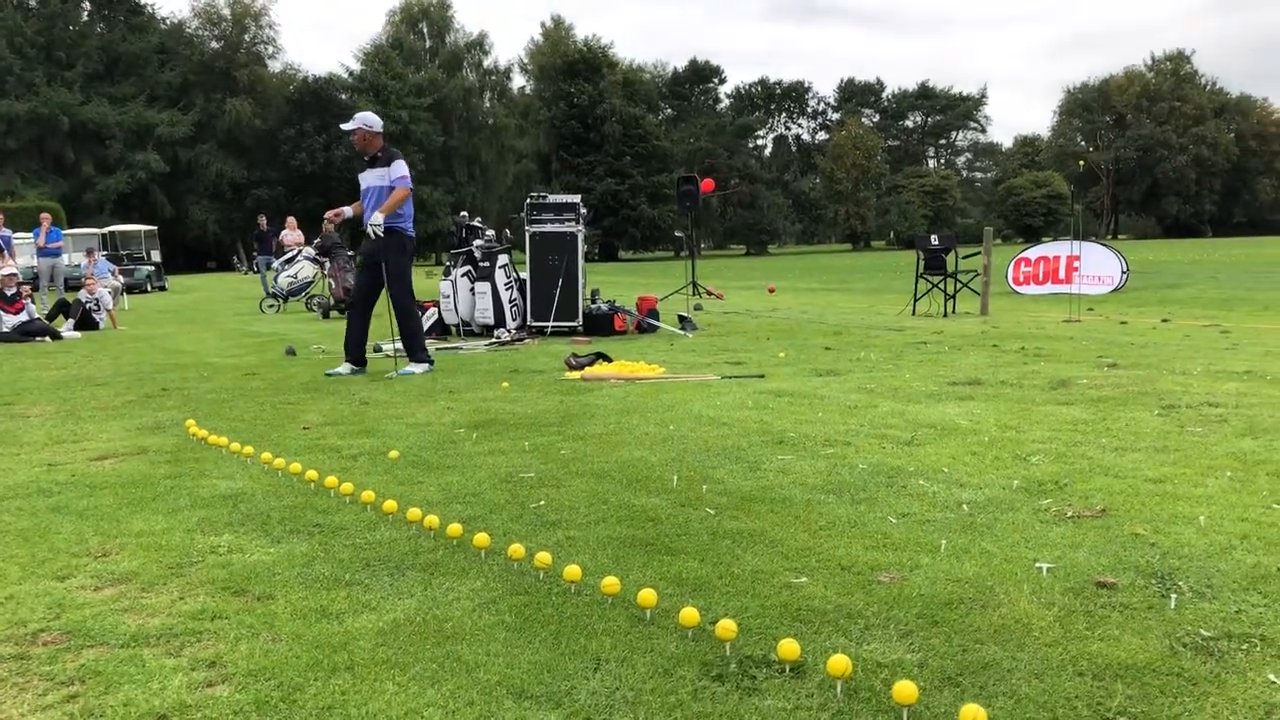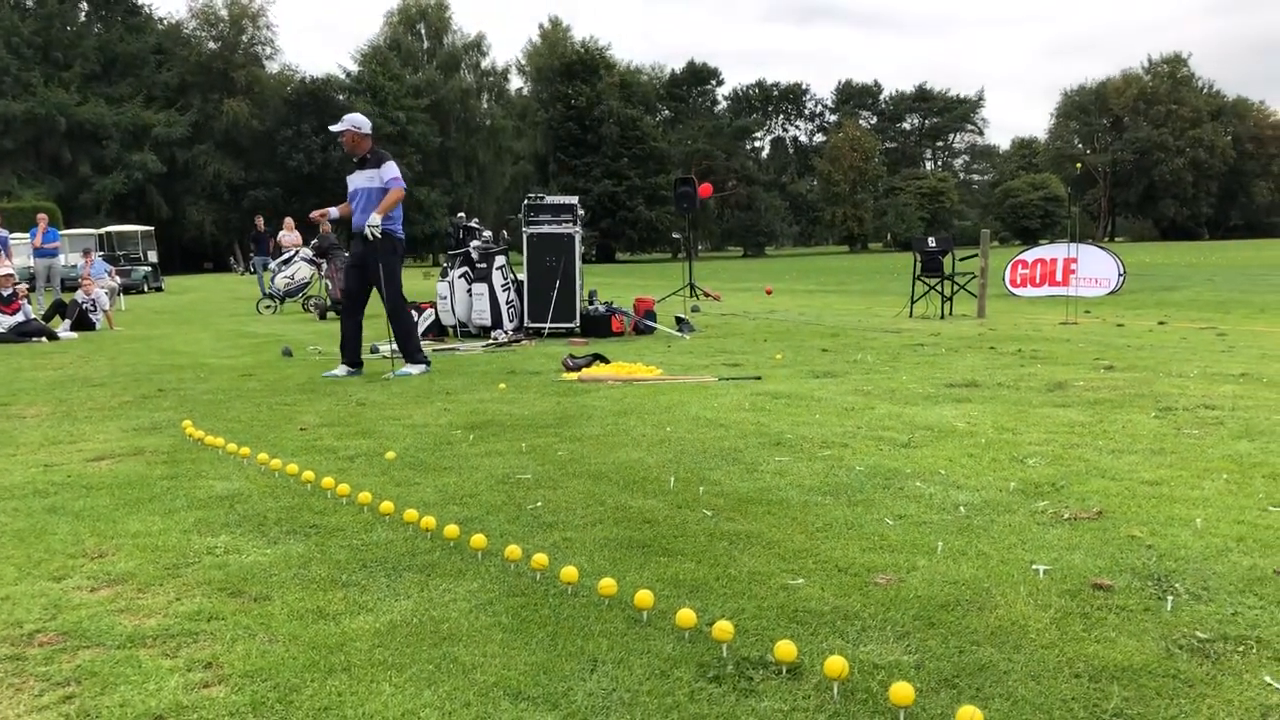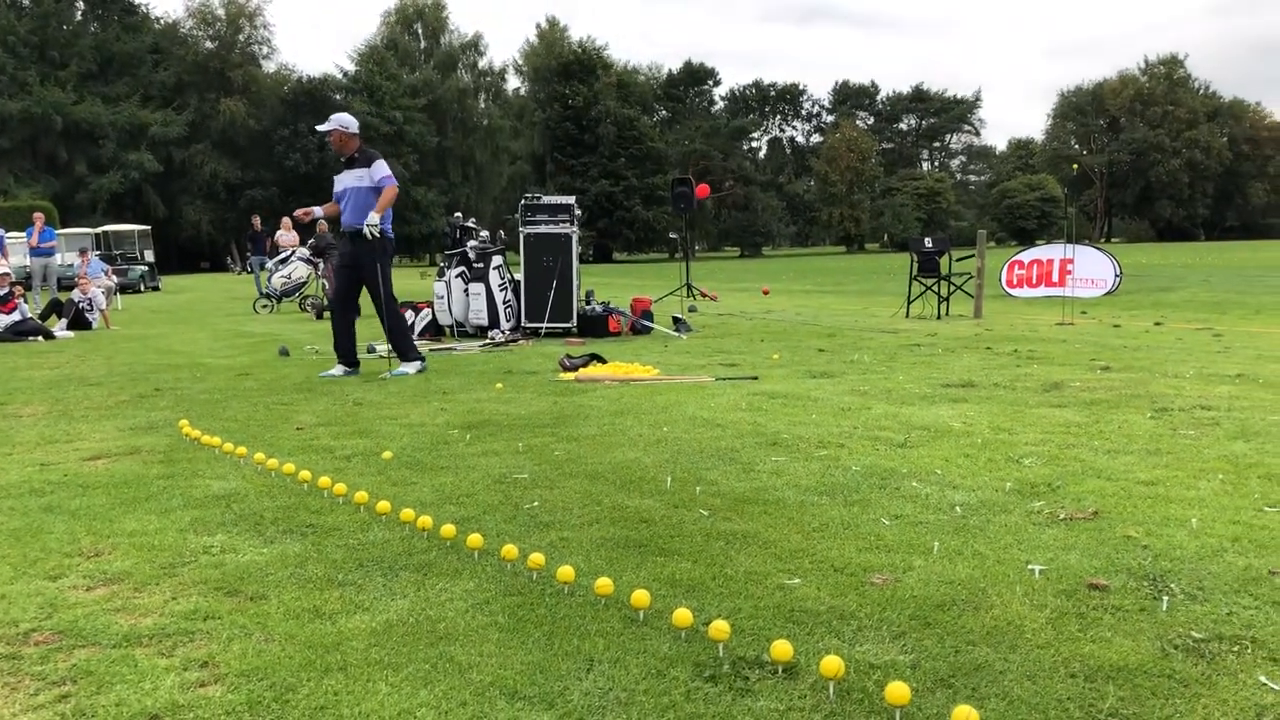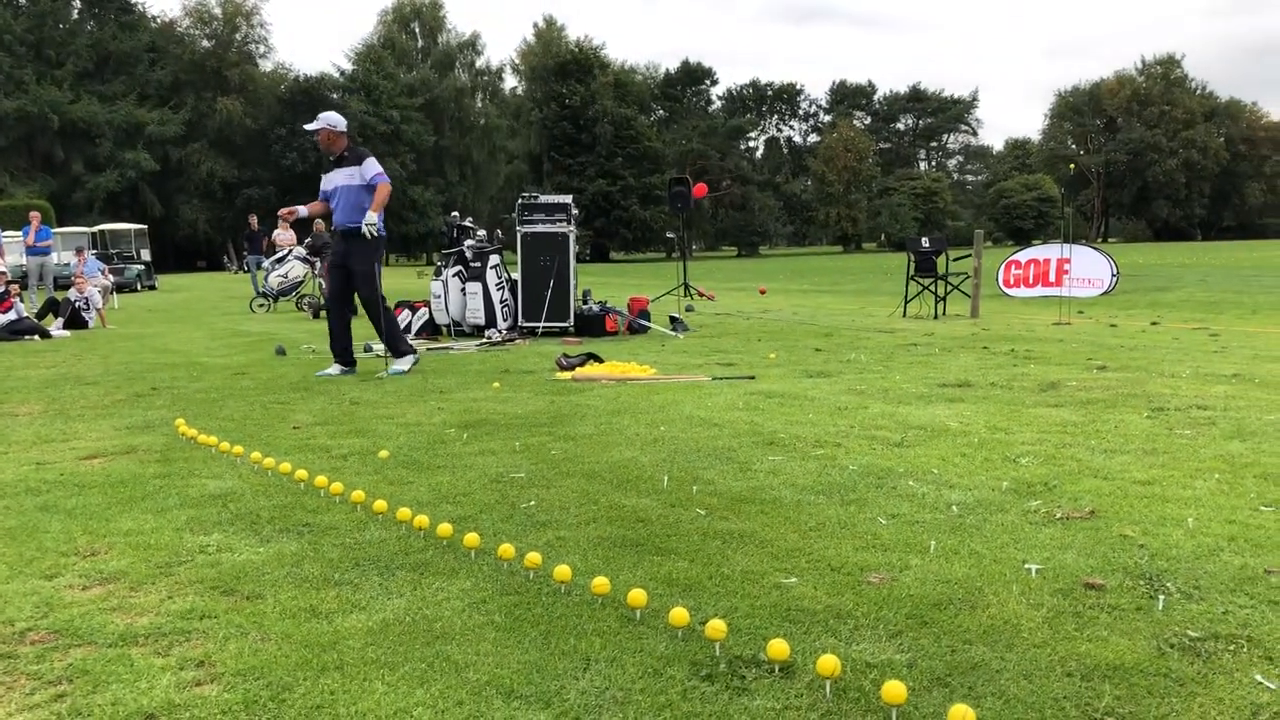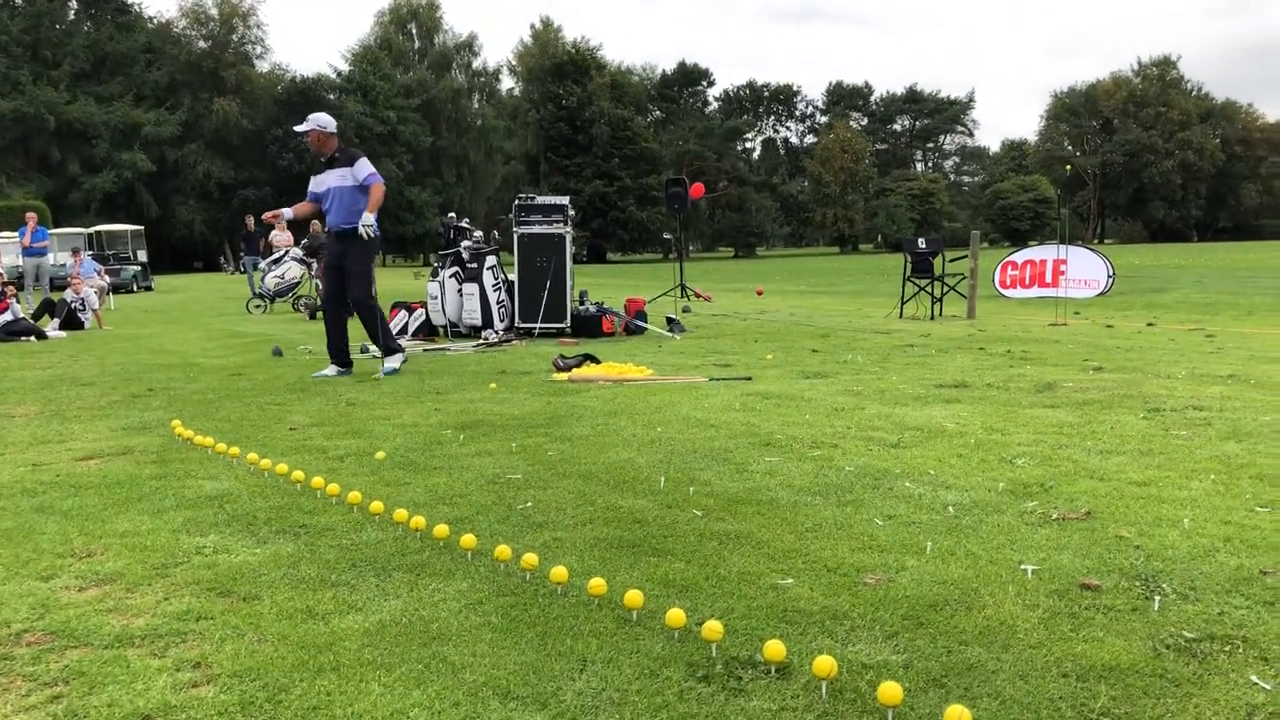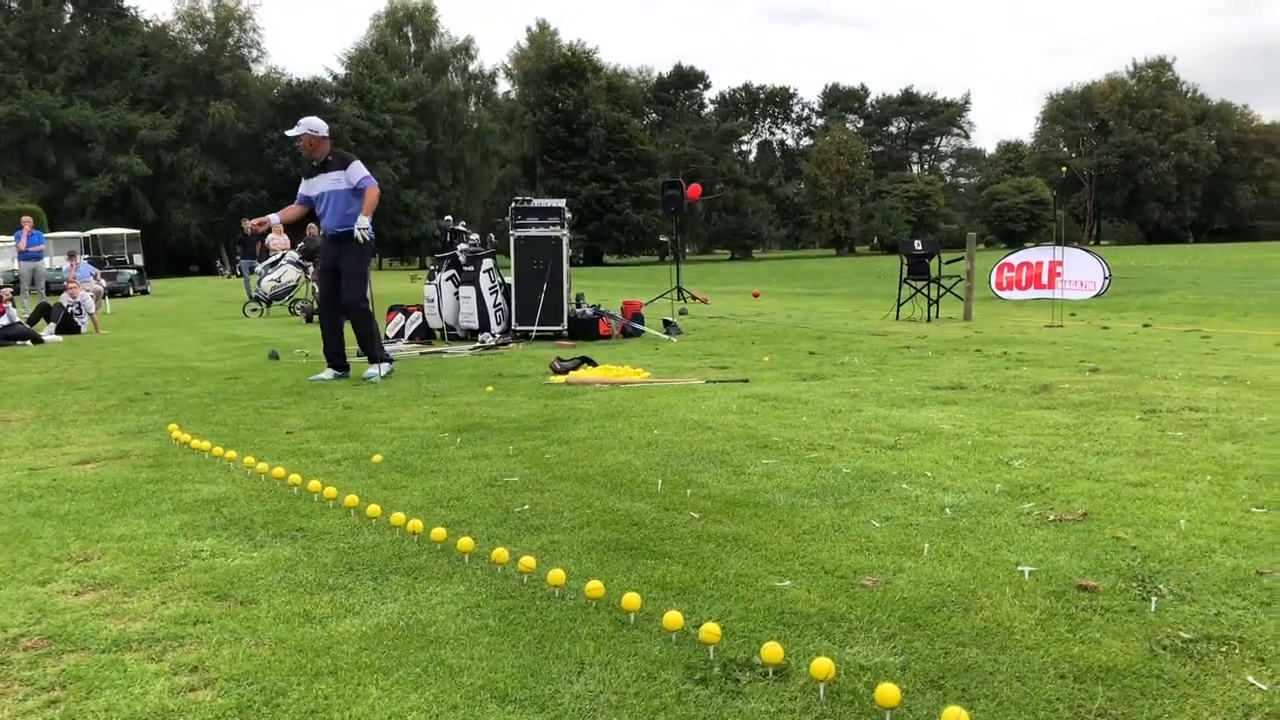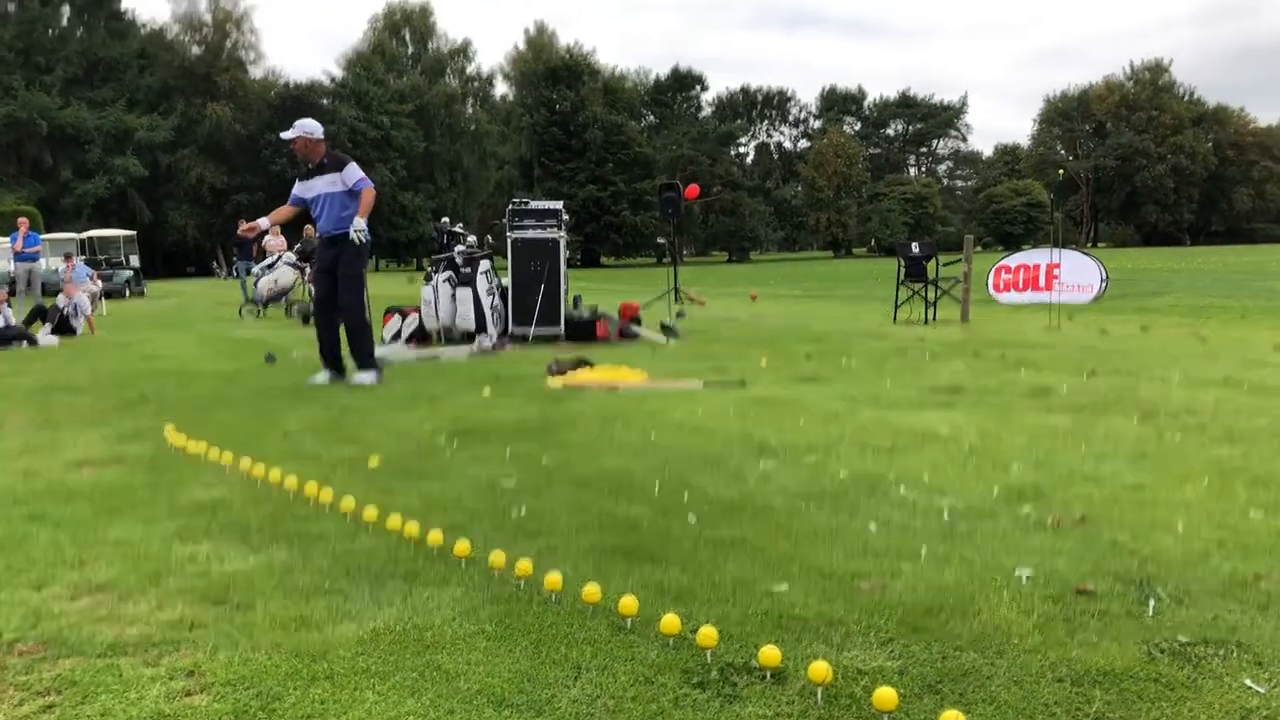
dt=0.1s
person 1, frame 1
left shoulder: (393, 160)
right shoulder: (366, 167)
left elbow: (403, 190)
left wrist: (381, 214)
right wrist: (346, 212)
left hip: (396, 238)
right hip: (371, 240)
left knee: (401, 300)
right knee: (359, 300)
left ankle: (420, 359)
right ankle: (355, 361)
person 1, frame 2
left shoulder: (383, 162)
right shoulder: (354, 169)
left elbow: (398, 191)
left wrist: (377, 215)
right wrist: (332, 212)
left hip: (385, 240)
right hip: (360, 241)
left knee: (393, 301)
right knee: (350, 302)
left ankle: (417, 360)
right ankle: (350, 363)
person 1, frame 3
left shoulder: (372, 160)
right shoulder: (341, 170)
left elbow: (391, 189)
left wrist: (375, 215)
right wrist: (315, 212)
left hip: (375, 239)
right hip: (348, 240)
left knee: (384, 300)
right knee: (341, 302)
left ankle: (412, 358)
right ankle: (347, 363)
person 1, frame 4
left shoulder: (362, 159)
right shoulder: (330, 169)
left elbow: (384, 186)
right elbow: (325, 203)
left wrist: (372, 213)
right wrist: (300, 211)
left hip: (366, 238)
right hip: (341, 239)
left knee: (371, 298)
right knee: (336, 302)
left ankle: (404, 353)
right ankle: (344, 362)
person 1, frame 5
left shoulder: (353, 159)
right shoulder: (320, 171)
left elbow: (378, 186)
right elbow: (312, 204)
left wrist: (369, 214)
right wrist: (284, 213)
left hip: (360, 238)
right hip: (335, 240)
left knee: (361, 298)
right knee: (332, 302)
left ankle: (393, 351)
right ankle: (341, 363)
person 1, frame 6
left shoulder: (346, 162)
right shoulder: (311, 175)
left elbow: (372, 189)
right elbow: (300, 207)
left wrist: (364, 218)
right wrist: (272, 219)
left hip: (354, 240)
right hip: (329, 243)
left knee: (352, 301)
right knee: (327, 306)
left ankle: (380, 360)
right ankle: (337, 366)
person 1, frame 7
left shoulder: (342, 164)
right shoulder: (305, 177)
left elbow: (368, 191)
right elbow: (291, 208)
left wrist: (360, 220)
right wrist: (260, 224)
left hip: (351, 242)
right hip: (325, 245)
left knee: (351, 306)
right knee: (323, 307)
left ankle: (368, 367)
right ankle: (333, 367)
